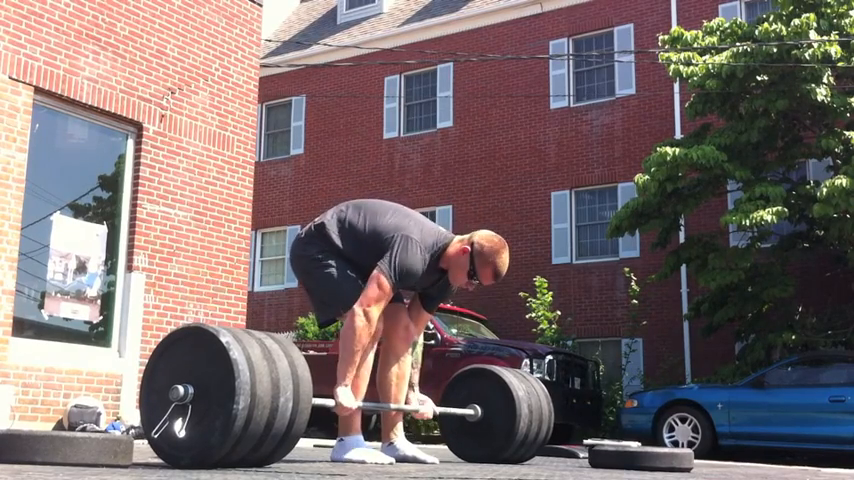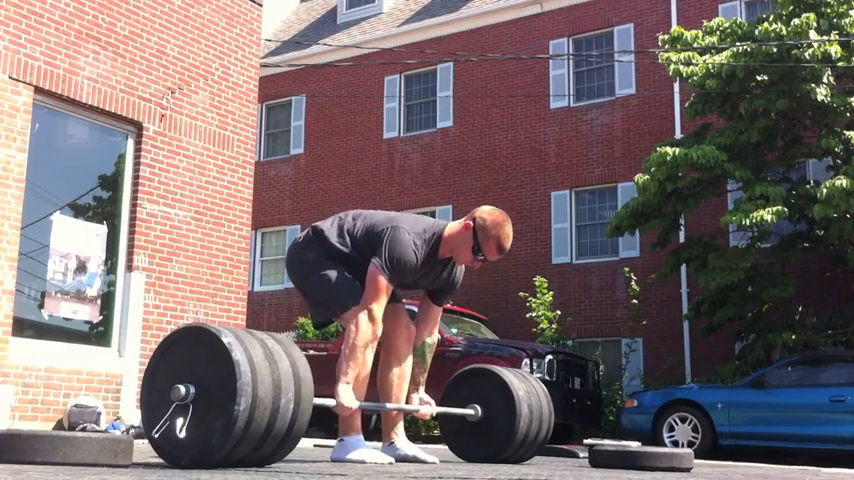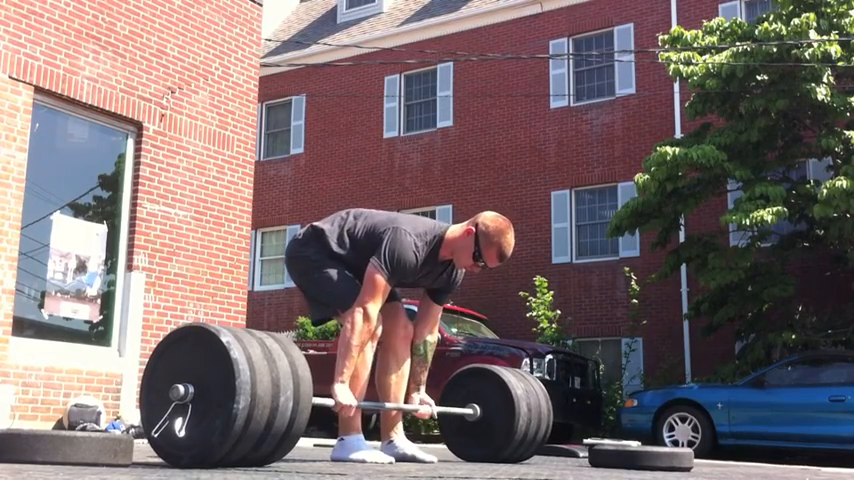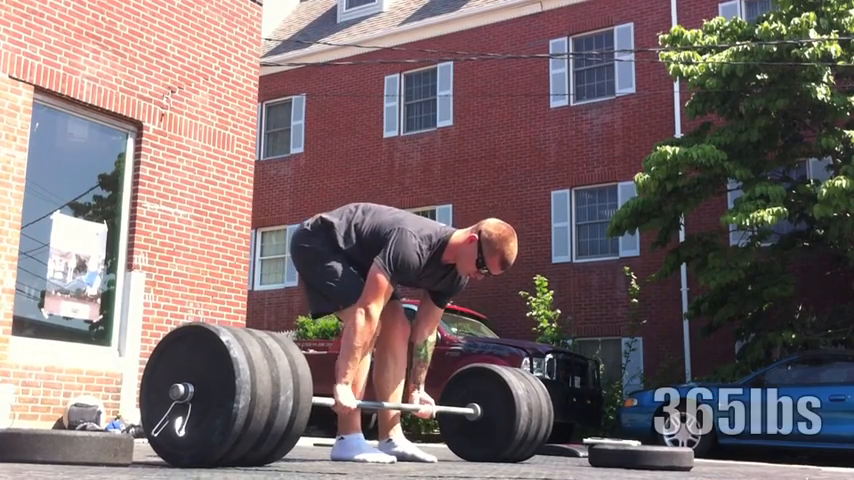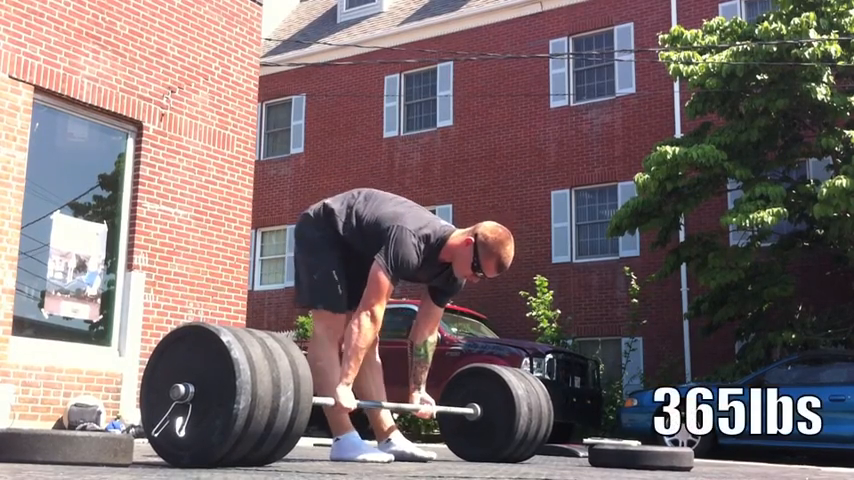
dt=0.3s
person 1, frame 1
left shoulder: (445, 274)
right shoulder: (413, 253)
left elbow: (413, 333)
right elbow: (363, 313)
left wrist: (412, 391)
right wrist: (343, 385)
left hip: (356, 256)
right hip: (318, 249)
left knee: (401, 330)
right knee: (372, 325)
left ankle: (393, 441)
right ankle: (349, 442)
person 1, frame 2
left shoulder: (452, 270)
right shoulder: (406, 242)
left elbow: (426, 332)
right elbow: (369, 312)
left wrist: (417, 390)
right wrist: (344, 384)
left hip: (356, 262)
right hip: (314, 255)
left knee: (404, 332)
right knee: (371, 328)
left ankle: (394, 441)
right ankle: (348, 441)
person 1, frame 3
left shoulder: (452, 269)
right shoulder: (406, 243)
left elbow: (426, 331)
right elbow: (365, 311)
left wrist: (417, 390)
right wrist: (341, 383)
left hip: (353, 260)
right hip: (314, 252)
left knee: (401, 332)
right knee: (370, 327)
left ankle: (393, 439)
right ankle: (349, 441)
person 1, frame 4
left shoulder: (453, 274)
right shoulder: (410, 246)
left elbow: (424, 332)
right elbow: (366, 311)
left wrist: (416, 390)
right wrist: (343, 385)
left hip: (356, 252)
right hip: (319, 242)
left knee: (398, 331)
right knee: (364, 325)
left ankle: (391, 438)
right ankle: (347, 440)
person 1, frame 5
left shoulder: (452, 271)
right shoulder: (408, 242)
left elbow: (425, 333)
right elbow: (369, 314)
left wrist: (417, 390)
right wrist: (344, 385)
left hip: (358, 245)
right hip: (323, 231)
left knee: (368, 341)
right knee: (331, 328)
left ankle: (389, 438)
right ankle: (344, 440)
